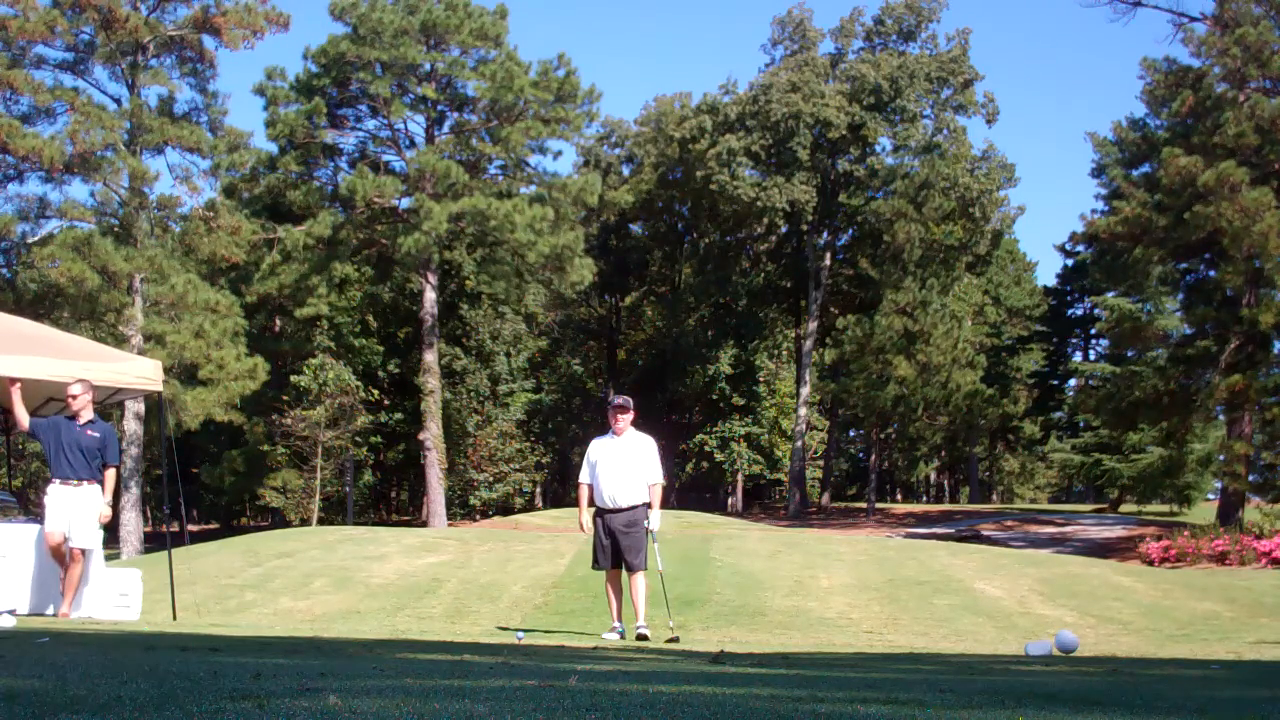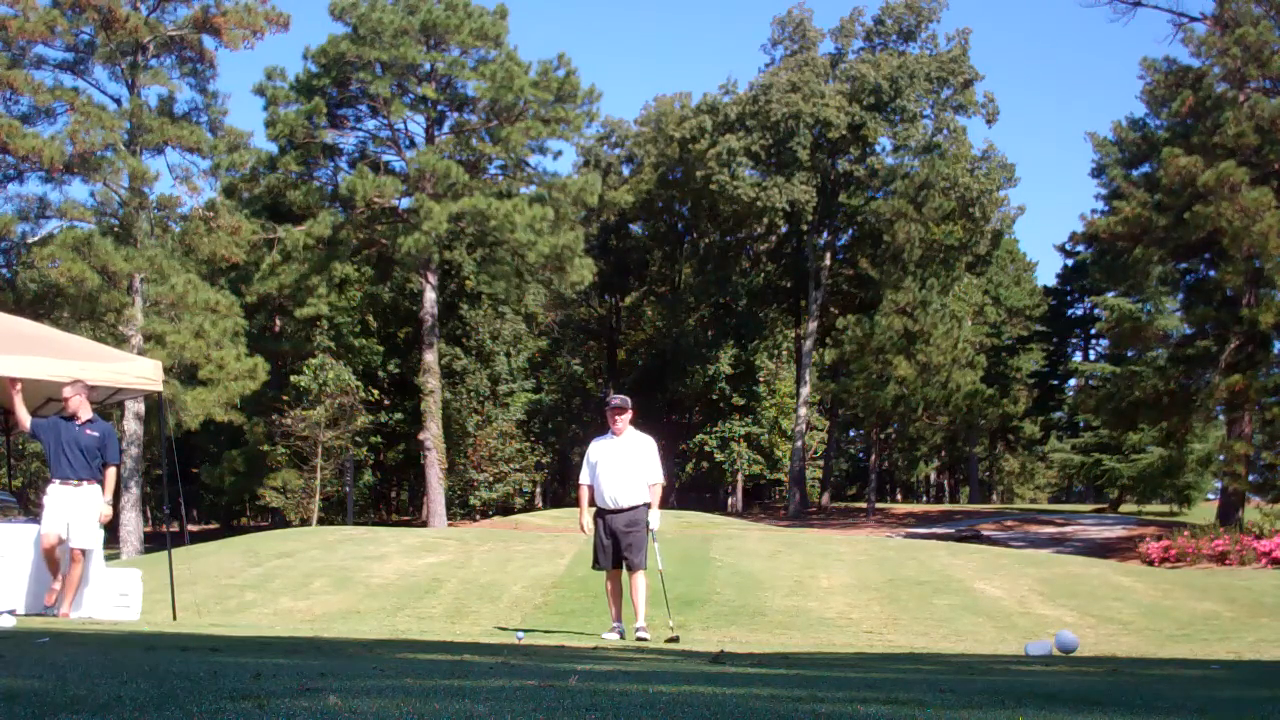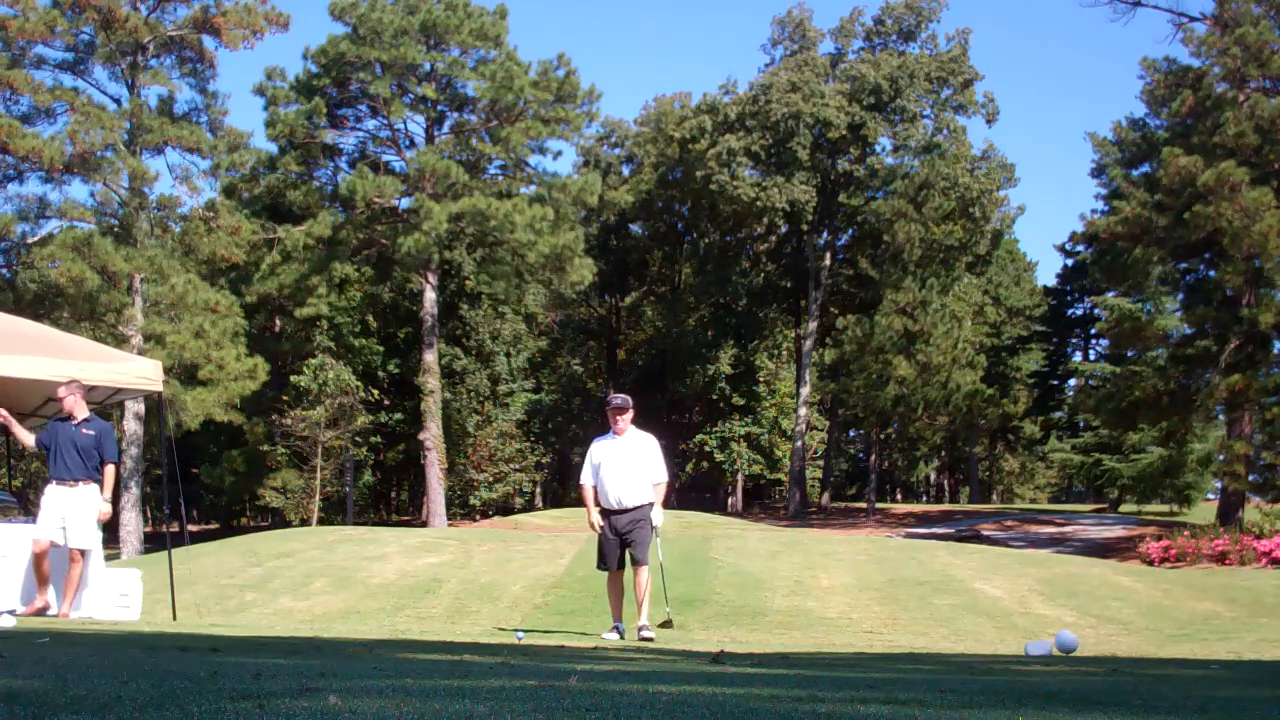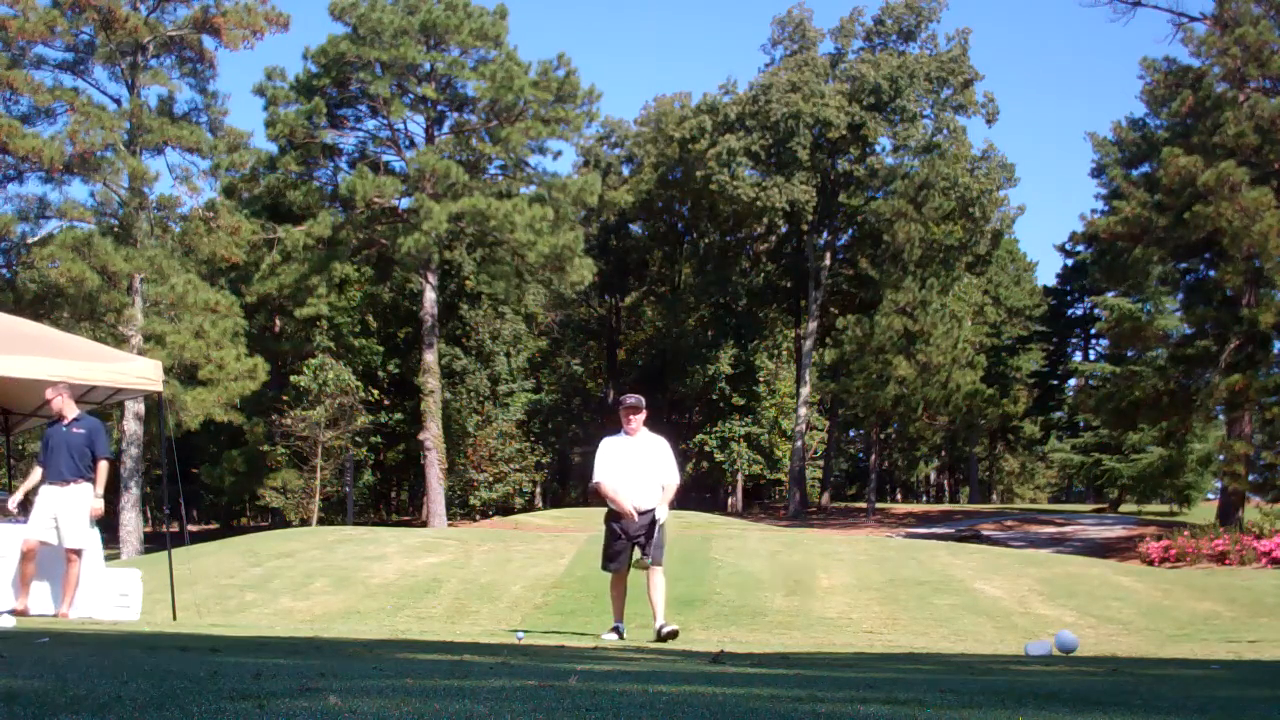
dt=0.3s
person 1, frame 1
left shoulder: (645, 442)
right shoulder: (597, 444)
left elbow: (655, 480)
right elbow: (585, 482)
left wrist: (655, 510)
right wrist: (583, 512)
left hip: (634, 514)
right hip: (603, 515)
left knee: (636, 570)
right knee: (611, 571)
left ankle: (641, 623)
right ankle: (617, 625)
person 1, frame 2
left shoulder: (645, 442)
right shoulder: (596, 445)
left elbow: (655, 480)
right elbow: (586, 482)
left wrist: (654, 509)
right wrist: (584, 512)
left hip: (635, 514)
right hip: (604, 516)
left knee: (636, 569)
right knee: (611, 571)
left ankle: (640, 624)
right ankle: (617, 625)
person 1, frame 3
left shoulder: (647, 441)
right shoulder: (598, 445)
left elbow: (660, 478)
right elbow: (587, 482)
left wrist: (657, 506)
right wrist: (591, 511)
left hip: (639, 513)
right hip: (609, 516)
left knee: (641, 565)
right knee: (614, 571)
left ankle: (643, 622)
right ankle: (617, 625)
person 1, frame 4
left shoulder: (659, 444)
right shoulder: (608, 444)
left elbow: (672, 479)
right elbow: (600, 481)
left wrist: (664, 504)
right wrist: (622, 504)
left hip: (651, 517)
right hip: (618, 519)
left knee: (654, 567)
right knee: (618, 573)
left ankle: (660, 624)
right ankle: (618, 626)
person 2, frame 1
left shoulder: (105, 430)
right shoulder: (57, 424)
left elbow: (110, 469)
right elbow: (24, 424)
left wrist: (107, 502)
right wrist: (15, 391)
left hip: (88, 493)
right hip: (59, 491)
left knee: (77, 552)
right knee: (54, 540)
left ankle: (65, 608)
right ankle: (64, 570)
person 2, frame 2
left shoulder: (104, 429)
right shoulder: (57, 424)
left elbow: (111, 468)
right elbow: (26, 424)
left wrist: (107, 501)
right wrist: (17, 394)
left hip: (87, 494)
right hip: (58, 491)
left knee: (77, 554)
right knee: (48, 542)
left ankle: (65, 609)
right ankle: (57, 579)
person 2, frame 3
left shoulder: (102, 428)
right shoulder: (56, 426)
left elbow: (109, 465)
right elbow: (33, 442)
left wrist: (106, 499)
left hip: (85, 494)
right hip: (55, 492)
left knee: (76, 554)
right knee: (40, 547)
left ankle: (65, 609)
right ankle: (41, 598)
person 2, frame 4
left shoulder: (92, 425)
right shoulder: (50, 429)
left elbow: (102, 461)
right elbow: (41, 465)
left wrist: (98, 495)
right wrist: (20, 493)
left hip: (77, 492)
right hip: (48, 492)
left knee: (72, 554)
right knee: (28, 547)
left ankle: (64, 609)
right ankle: (21, 604)
